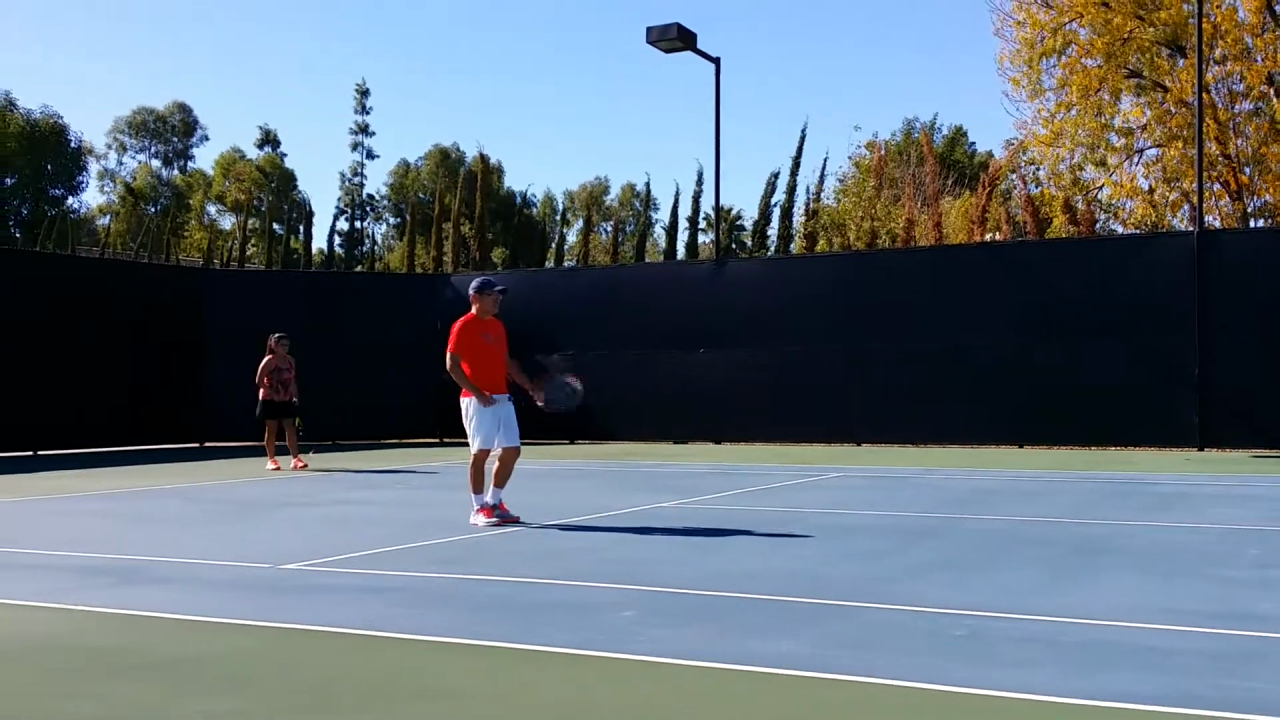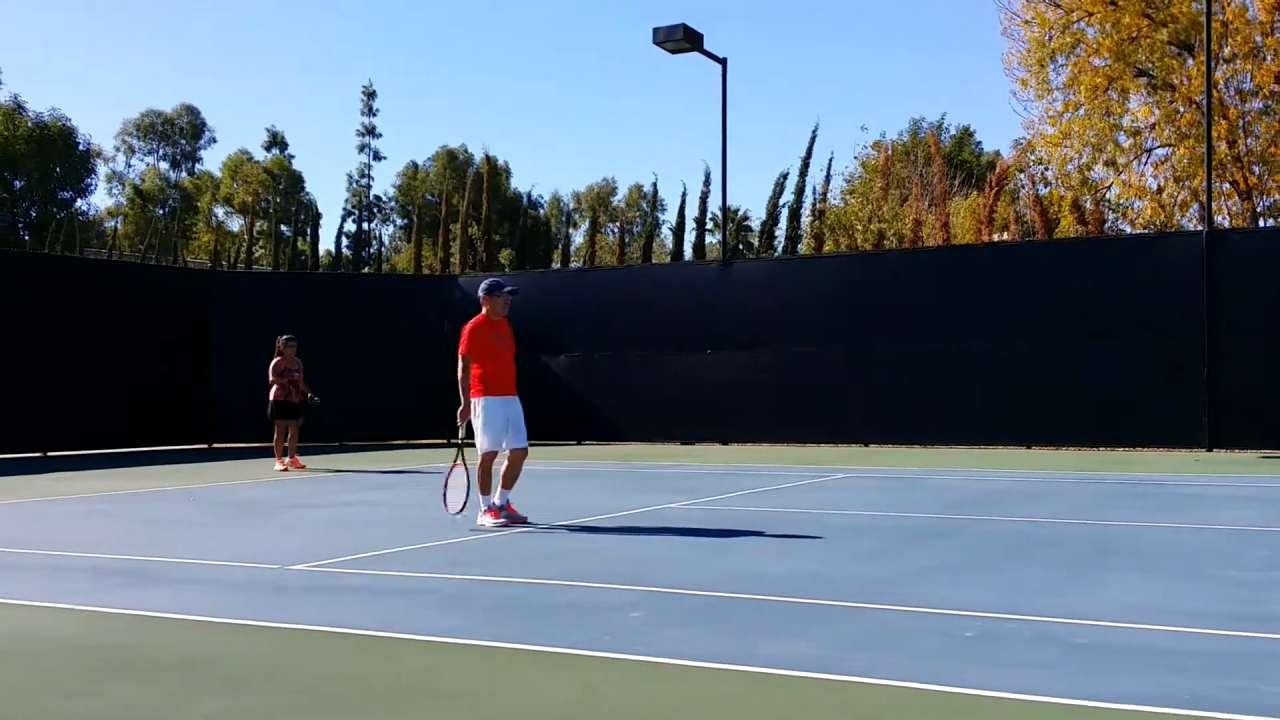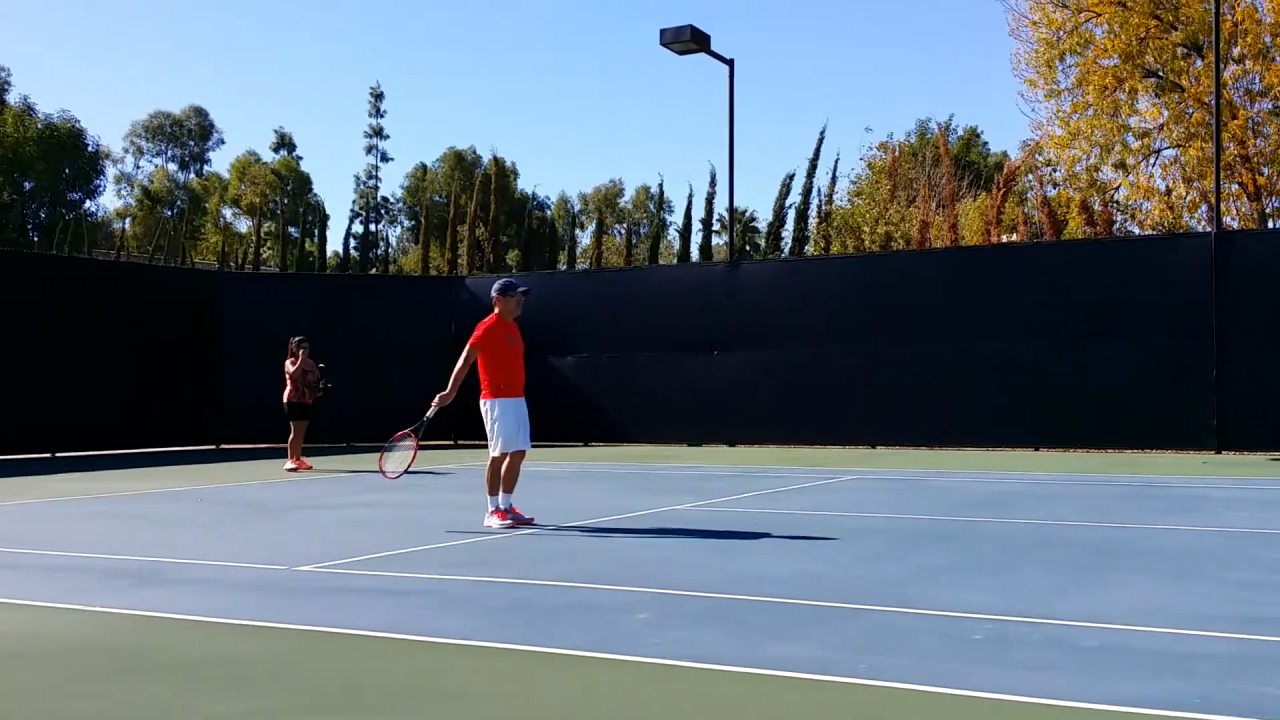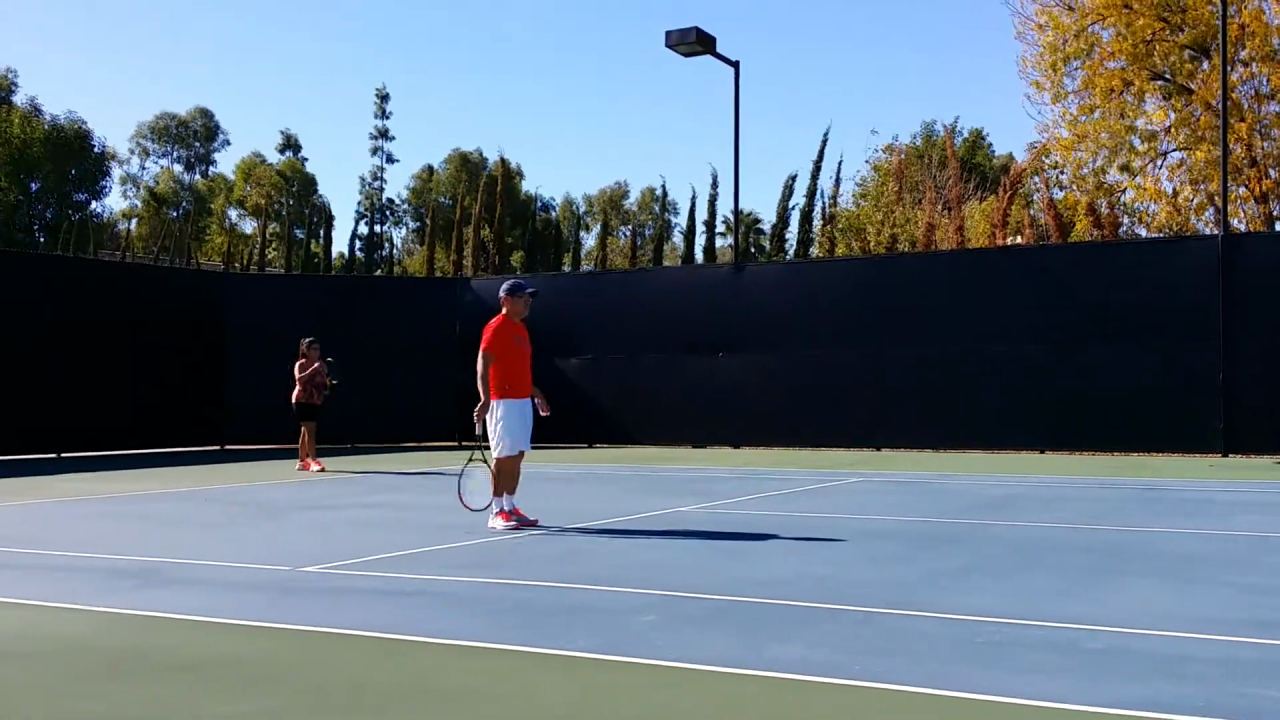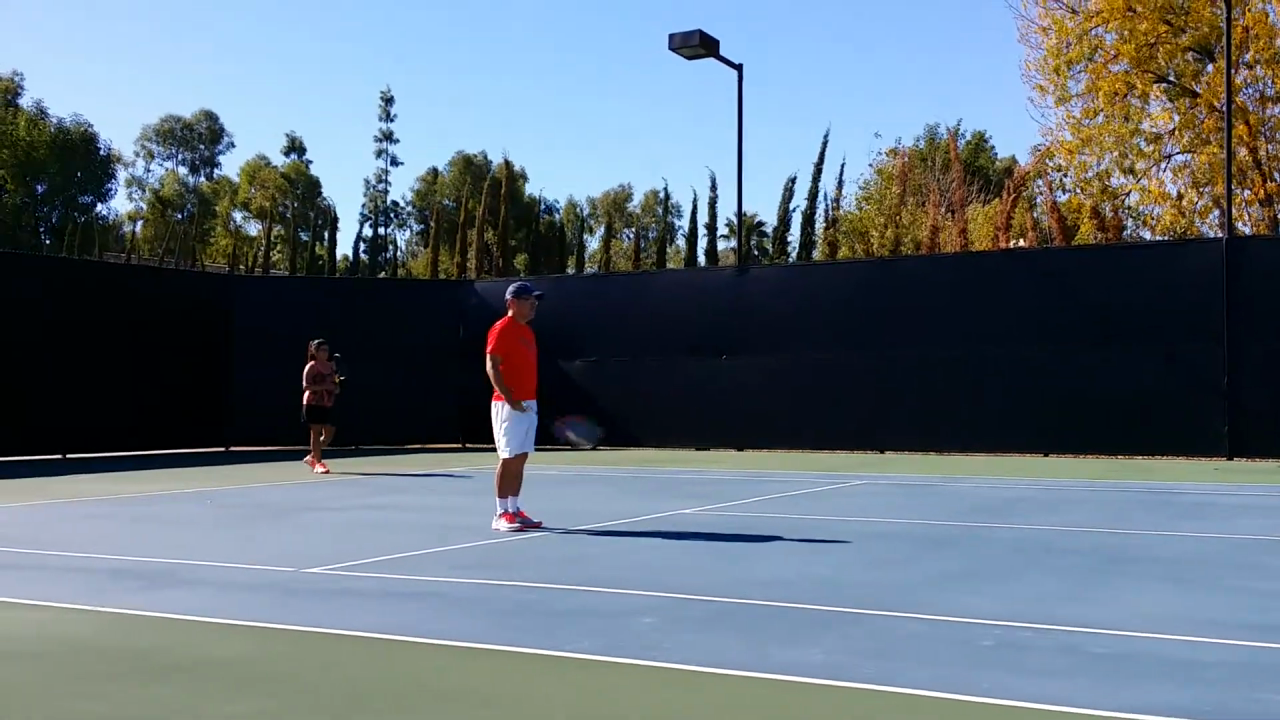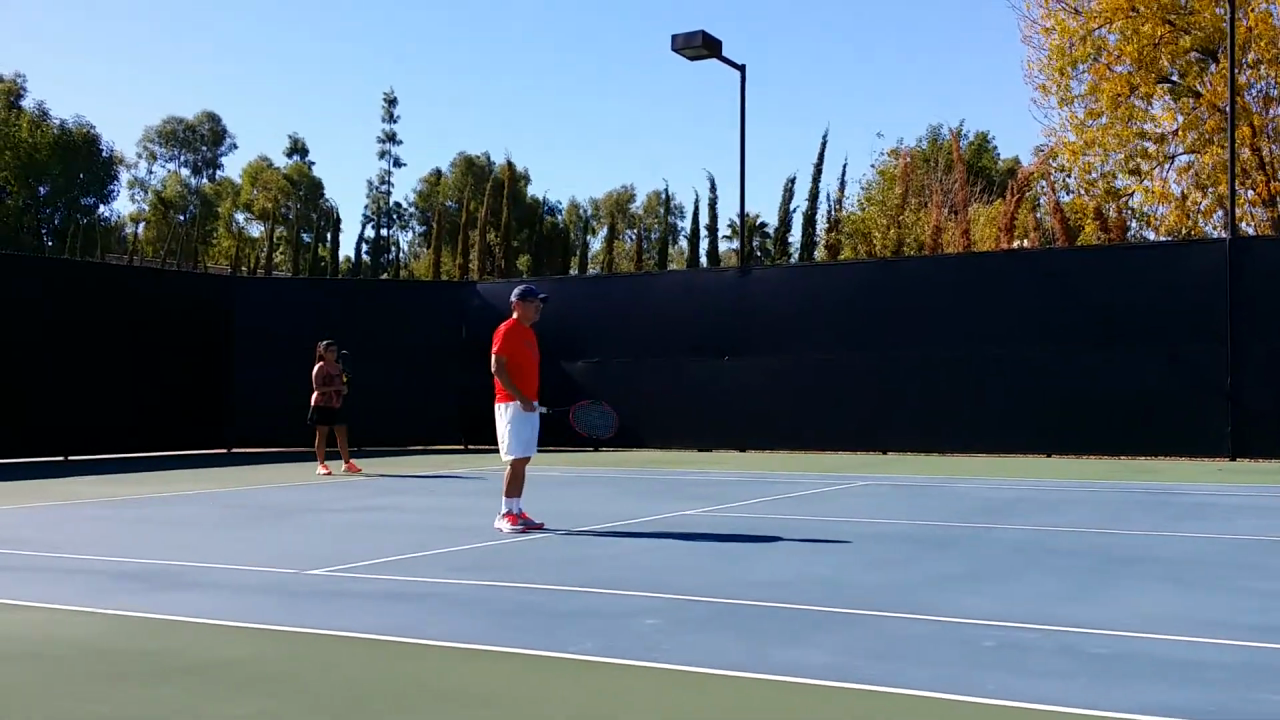
dt=0.3s
person 1, frame 1
left shoulder: (498, 326)
right shoulder: (464, 326)
right elbow: (452, 365)
left wrist: (529, 386)
right wrist: (478, 393)
left hip: (503, 398)
right hip: (479, 400)
left knee: (511, 451)
right knee: (480, 453)
left ankle: (494, 501)
right ankle: (479, 509)
person 1, frame 2
left shoulder: (505, 326)
right shoulder: (475, 327)
right elbow: (464, 366)
right wrist: (465, 403)
left hip: (510, 398)
right hip: (487, 399)
left knee: (519, 452)
right knee: (489, 453)
left ankle: (501, 504)
right ankle: (486, 510)
person 1, frame 3
left shoulder: (512, 326)
right shoulder: (488, 327)
right elbow: (466, 359)
right wrist: (451, 391)
left hip: (517, 399)
right hip: (498, 401)
left knee: (518, 454)
right knee: (499, 455)
left ankle: (506, 507)
right ankle: (493, 511)
person 1, frame 4
left shoulder: (521, 328)
right shoulder: (496, 327)
right elbow: (483, 364)
left wrist: (537, 395)
right wrist: (485, 399)
left hip: (524, 401)
right hip: (504, 402)
left knee: (517, 456)
right knee: (503, 457)
left ankle: (510, 508)
right ankle: (497, 513)
person 1, frame 5
left shoulder: (527, 331)
right shoulder: (501, 329)
right elbow: (492, 367)
right wrist: (509, 398)
left hip: (528, 404)
right hip: (510, 404)
left knee: (520, 458)
right knee: (508, 458)
left ankle: (514, 511)
right ankle: (501, 515)
person 1, frame 6
left shoulder: (529, 333)
right shoulder: (507, 330)
right elbow: (497, 368)
right wrist: (521, 399)
left hip: (528, 405)
right hip: (512, 405)
left knee: (522, 460)
right knee: (518, 459)
left ankle: (516, 512)
right ankle: (505, 515)
